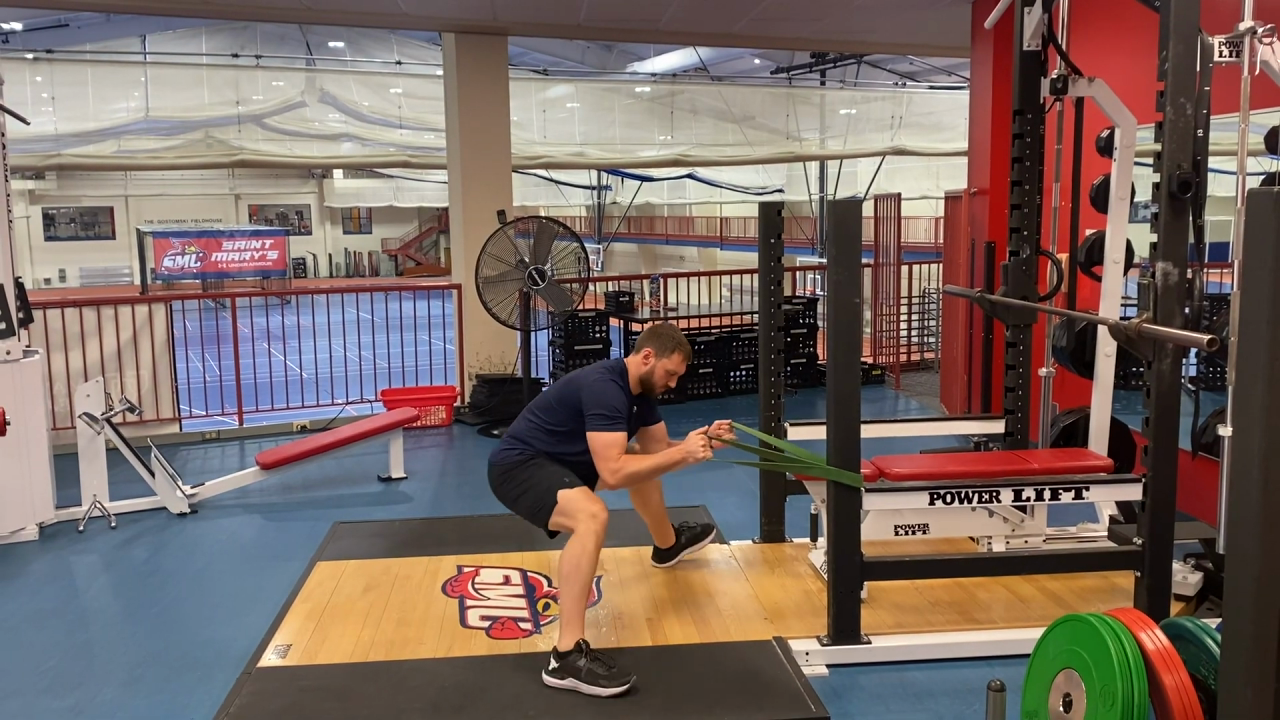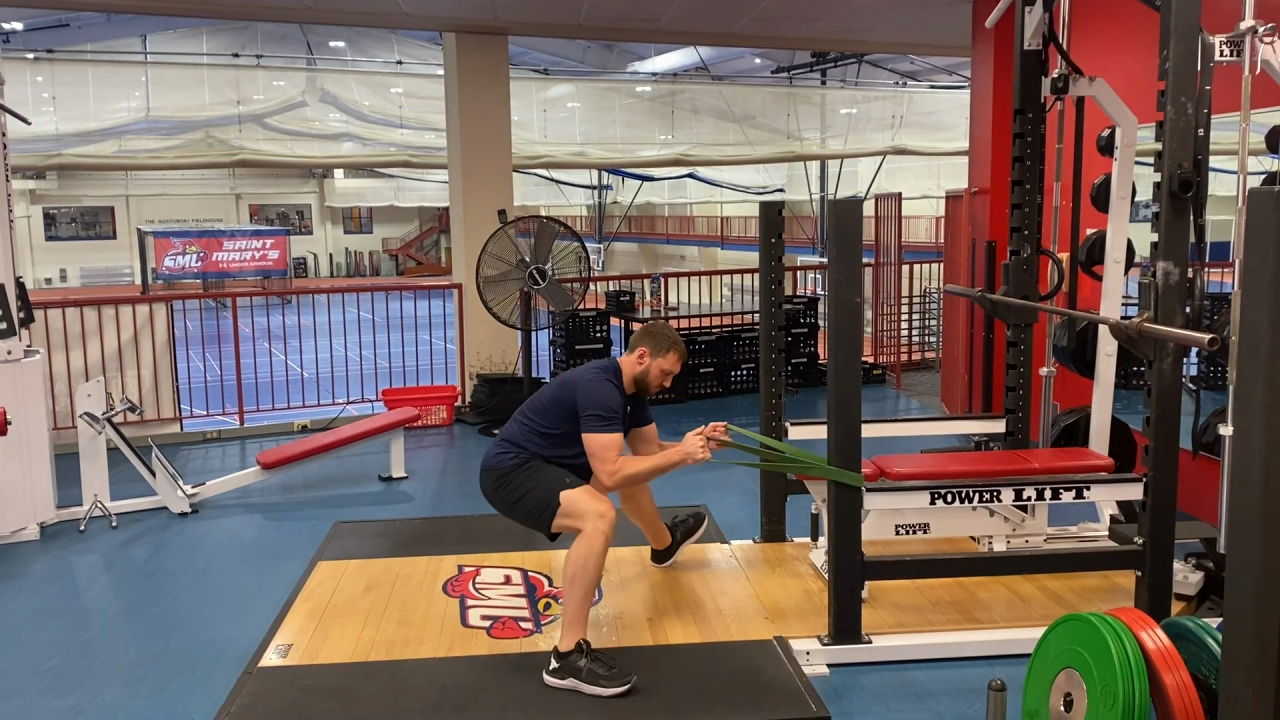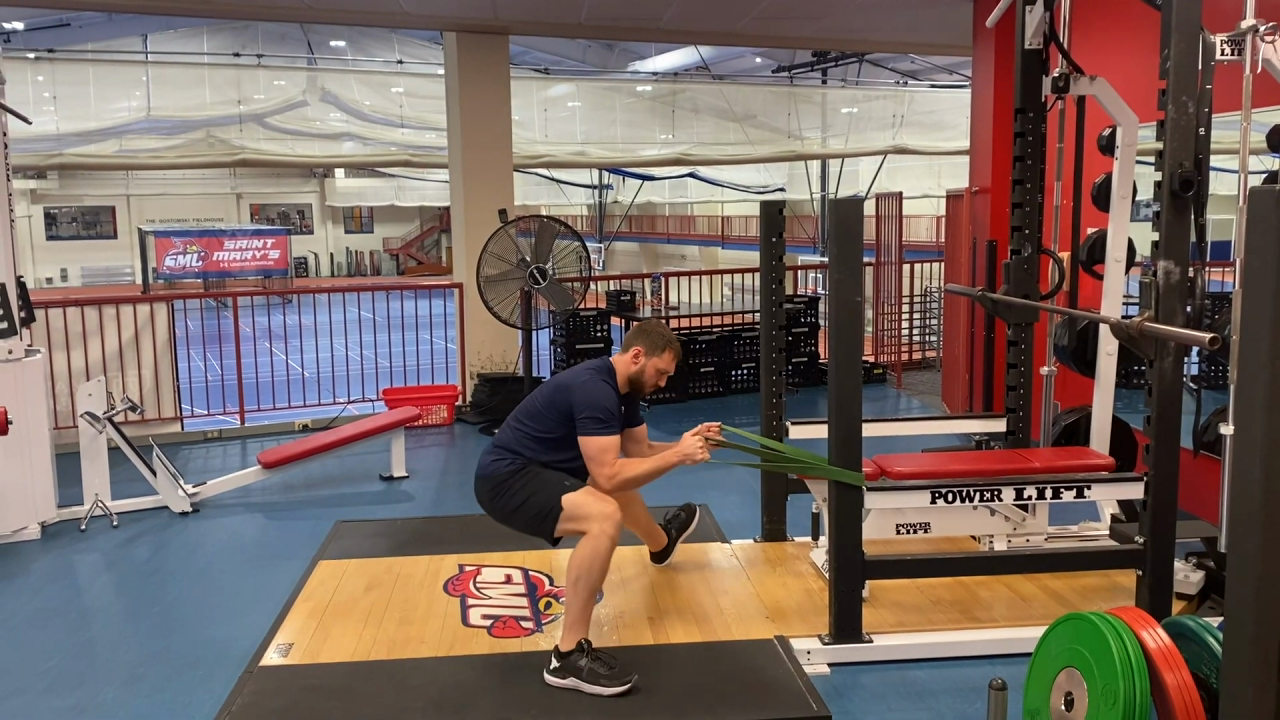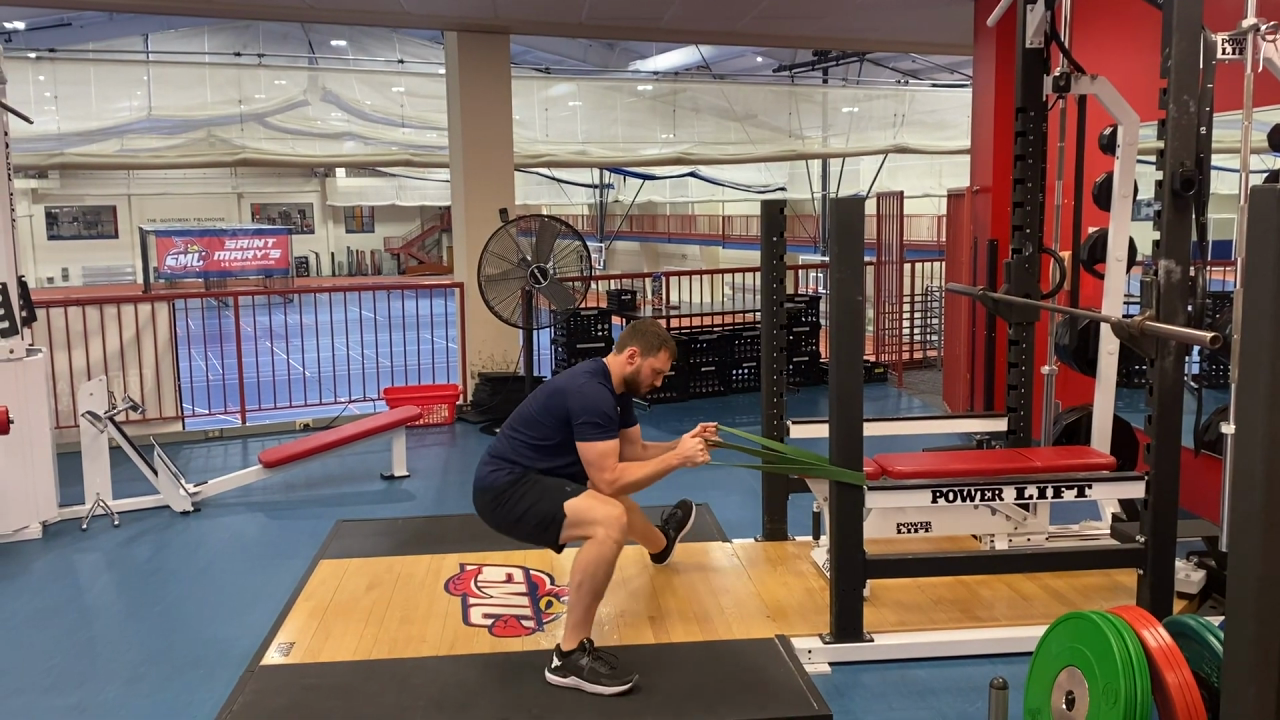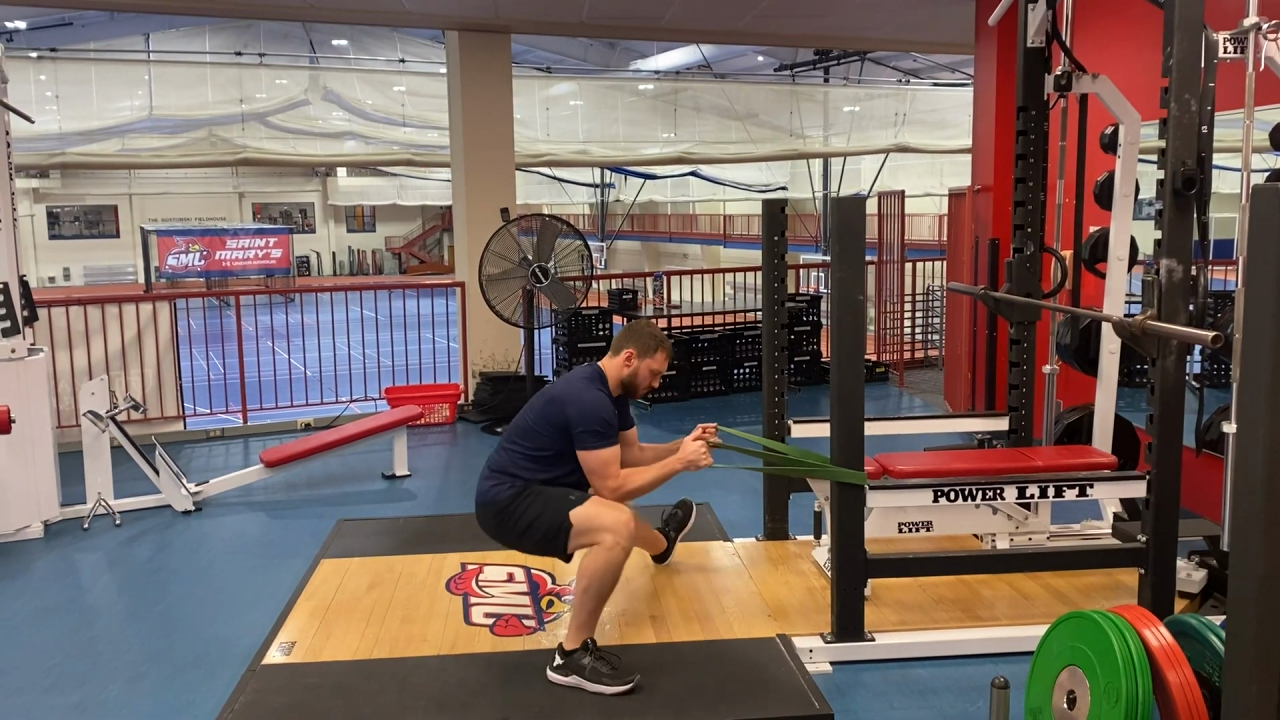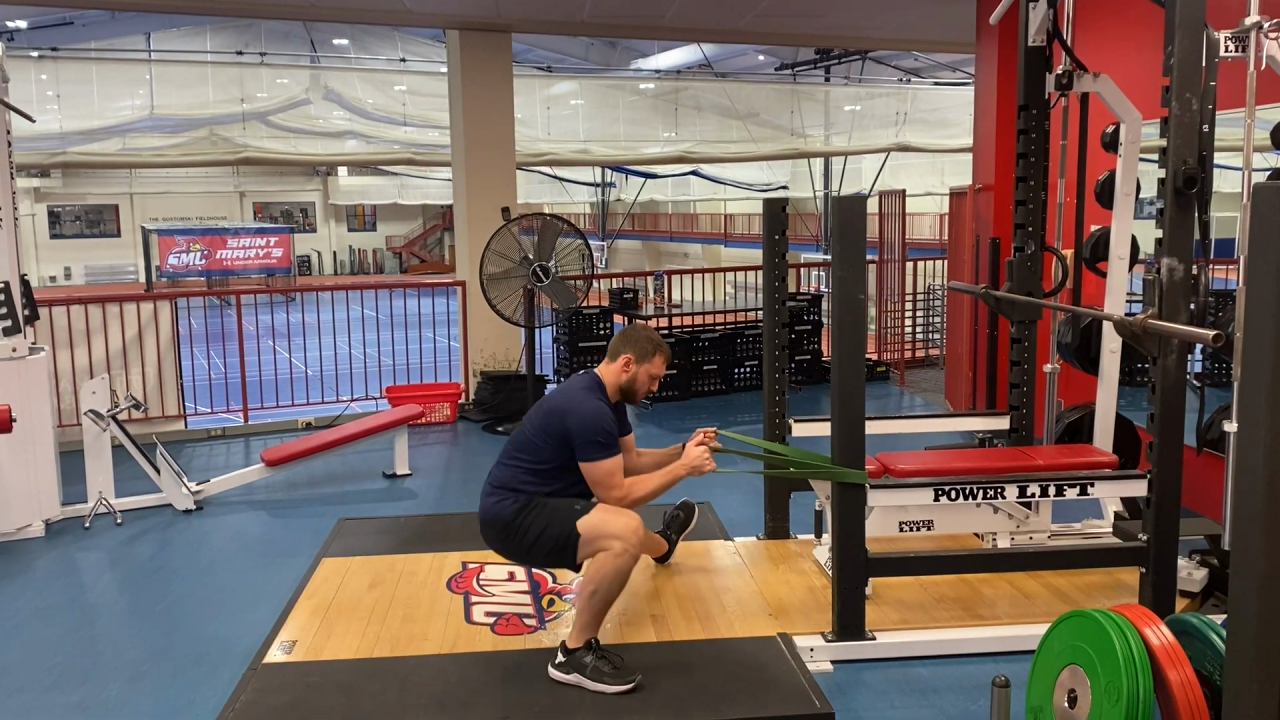
dt=0.1s
person 1, frame 1
left shoulder: (639, 389)
right shoulder: (604, 387)
left elbow: (657, 450)
right elbow: (613, 473)
left wrist: (702, 442)
right wrist: (682, 453)
left hip: (557, 462)
right hip: (517, 466)
left knee: (641, 467)
right knee: (592, 517)
left ankle: (668, 545)
right ankle: (567, 657)
person 1, frame 2
left shoulder: (632, 388)
right shoulder: (599, 387)
left elbow: (648, 451)
right elbow: (609, 475)
left wrist: (696, 442)
right wrist: (680, 454)
left hip: (548, 463)
right hip: (511, 470)
left knee: (633, 468)
right knee: (599, 515)
left ankle: (664, 544)
right ankle: (568, 655)
person 1, frame 3
left shoulder: (621, 387)
right shoulder: (594, 388)
left elbow: (639, 452)
right elbow: (608, 477)
left wrist: (688, 443)
right wrist: (676, 456)
left hip: (535, 470)
right hip: (506, 479)
left knee: (620, 492)
right knee: (605, 518)
left ankle: (662, 542)
right ankle: (569, 656)
person 1, frame 4
left shoulder: (615, 387)
right shoulder: (590, 391)
left elbow: (634, 453)
right elbow: (608, 481)
left wrist: (684, 444)
right wrist: (676, 458)
left hip: (531, 476)
right hip: (505, 488)
left knee: (613, 494)
right knee: (609, 521)
left ankle: (660, 542)
right ankle: (570, 654)
person 1, frame 5
left shoulder: (607, 391)
right shoulder: (588, 399)
left elbow: (631, 456)
right elbow: (610, 487)
left wrist: (683, 446)
right wrist: (679, 463)
left hip: (530, 489)
right hip: (507, 504)
left knee: (616, 511)
right knee: (618, 527)
left ankle: (660, 543)
right ankle: (573, 654)
person 1, frame 6
left shoulder: (605, 396)
right shoulder: (587, 408)
left elbow: (630, 461)
right elbow: (616, 496)
left wrist: (684, 450)
right wrist: (682, 468)
left hip: (531, 498)
right hip: (511, 516)
left knee: (618, 514)
right knee: (625, 533)
left ankle: (661, 545)
right ankle: (576, 652)
